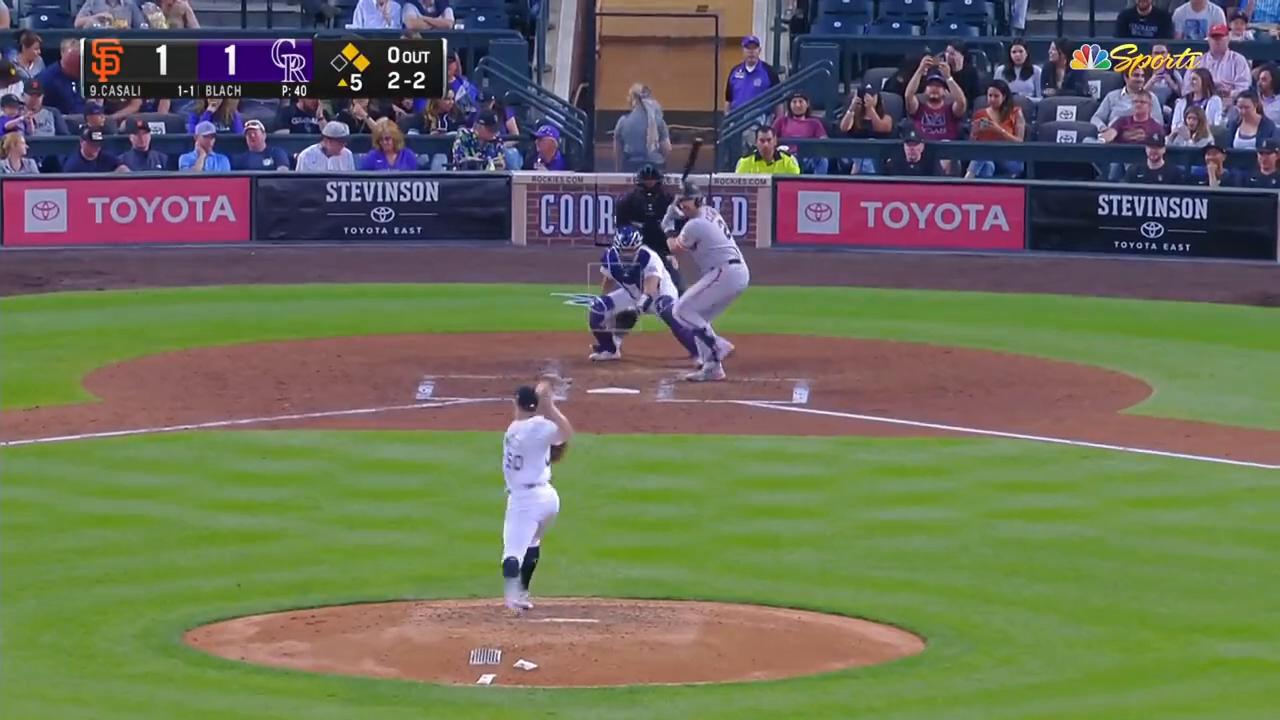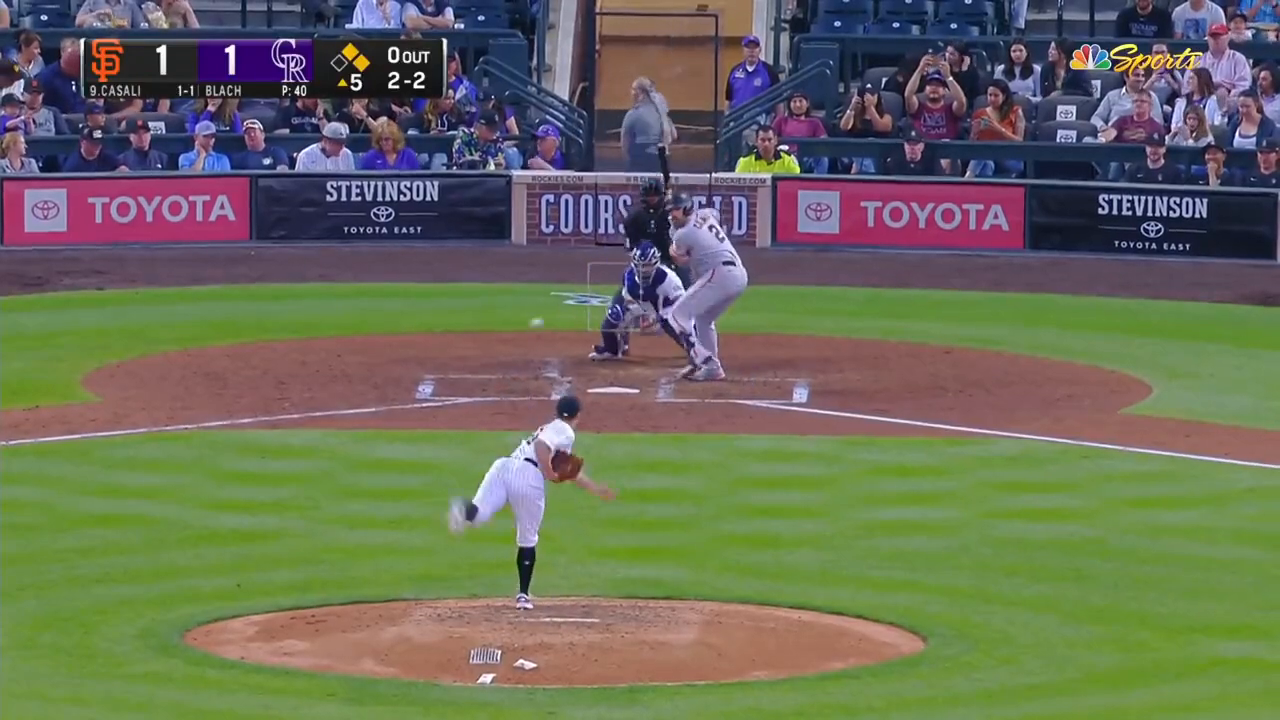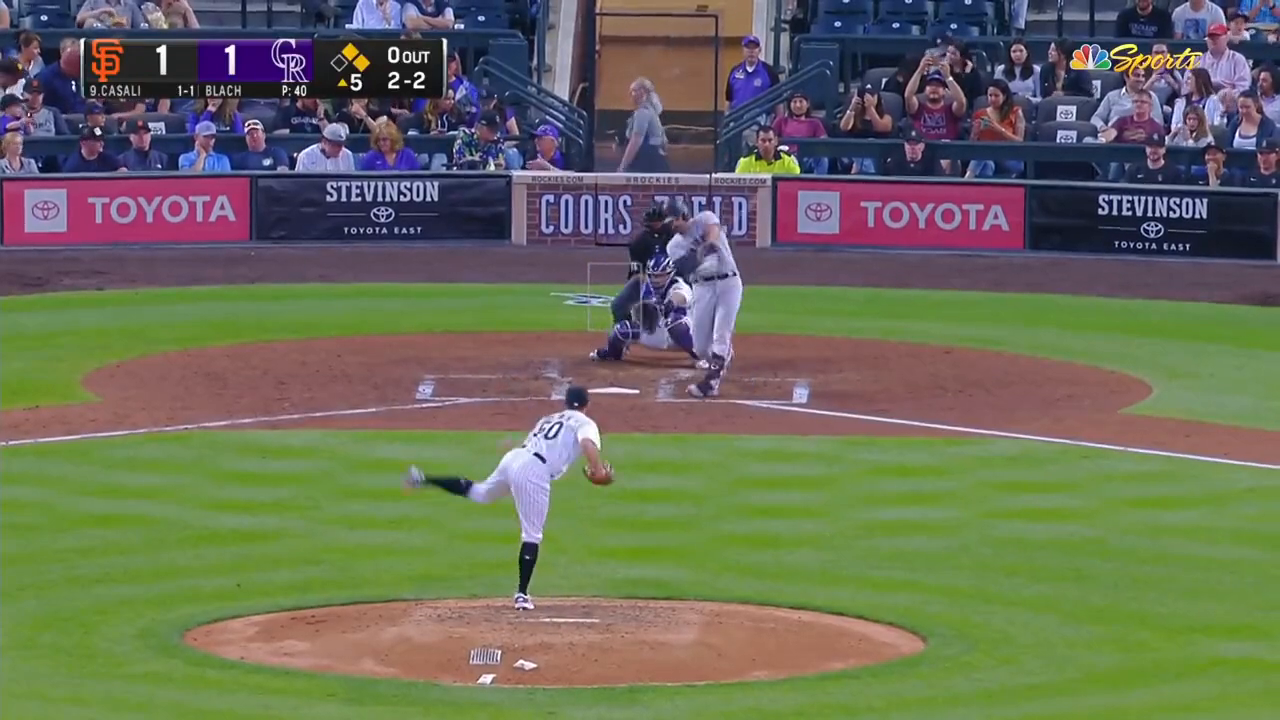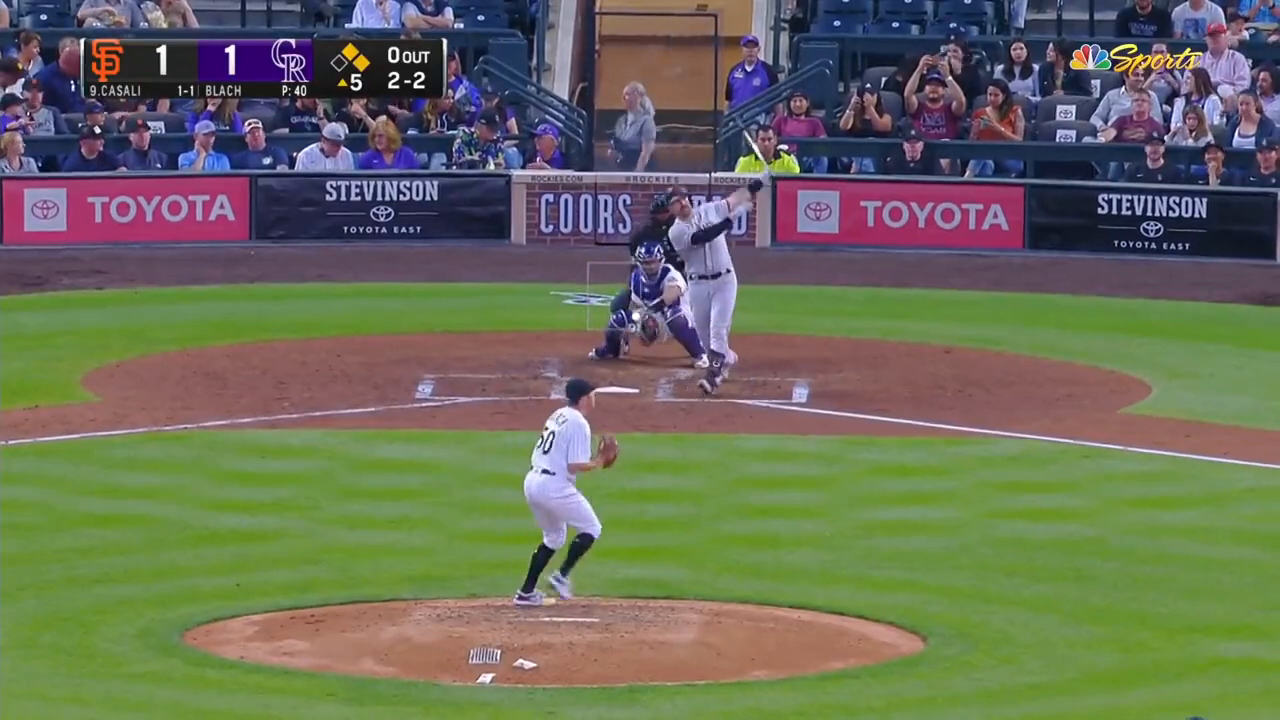
dt=0.3s
person 1, frame 1
left shoulder: (528, 429)
right shoulder: (539, 425)
left hip: (527, 499)
right hip: (546, 499)
left knee: (514, 548)
right knee: (530, 542)
left ankle: (514, 590)
right ankle: (520, 592)
person 1, frame 2
left shoulder: (551, 428)
right shoulder: (565, 433)
right elbow: (541, 447)
left wrist: (594, 488)
right wrist: (549, 475)
left hip: (505, 468)
right hip: (528, 479)
left knee: (479, 515)
right knee: (527, 540)
left ankle: (464, 510)
right ankle: (523, 595)
person 1, frame 3
left shoulder: (550, 419)
right shoulder: (586, 423)
right elbow: (587, 445)
right wrist: (598, 470)
left hip: (514, 461)
right hip: (533, 474)
left knee: (479, 493)
right knee: (532, 536)
left ankle: (423, 479)
right ankle: (522, 594)
person 1, frame 4
left shoulder: (558, 415)
right shoulder: (579, 424)
right elbow: (576, 466)
right wrist: (599, 462)
left hip: (533, 481)
right hip: (554, 486)
left knee: (552, 539)
right knee: (590, 528)
left ankle: (526, 592)
right ankle: (561, 575)
person 2, frame 1
left shoulder: (695, 225)
right shoulder: (709, 212)
left elbow: (675, 248)
left wrist: (668, 227)
right wrist: (678, 217)
left hip: (725, 272)
right hip: (737, 272)
left knee: (681, 310)
right knee: (699, 316)
left ankle: (716, 347)
right ankle: (712, 368)
person 2, frame 2
left shoulder: (683, 234)
right shoulder: (706, 214)
left elbow: (675, 258)
left hip: (721, 275)
right hip: (736, 274)
left knee: (677, 313)
right knee: (702, 318)
left ankle: (699, 359)
right ankle: (713, 367)
person 2, frame 3
left shoulder: (705, 218)
right shoulder: (674, 244)
left elbow: (714, 234)
right elbow: (685, 265)
left wrist: (711, 254)
left hip: (728, 284)
right hip: (704, 288)
left knee: (721, 335)
right knee: (701, 345)
left ankle: (711, 383)
right ankle: (719, 360)
person 2, frame 4
left shoulder: (708, 209)
right shoulder: (676, 231)
left elbow: (735, 199)
right elbow: (703, 236)
left wrist: (759, 182)
right wrist: (731, 218)
left hip: (725, 280)
right hip: (699, 285)
left knee: (718, 330)
right knee: (706, 336)
left ankle: (713, 377)
right ankle: (725, 359)
